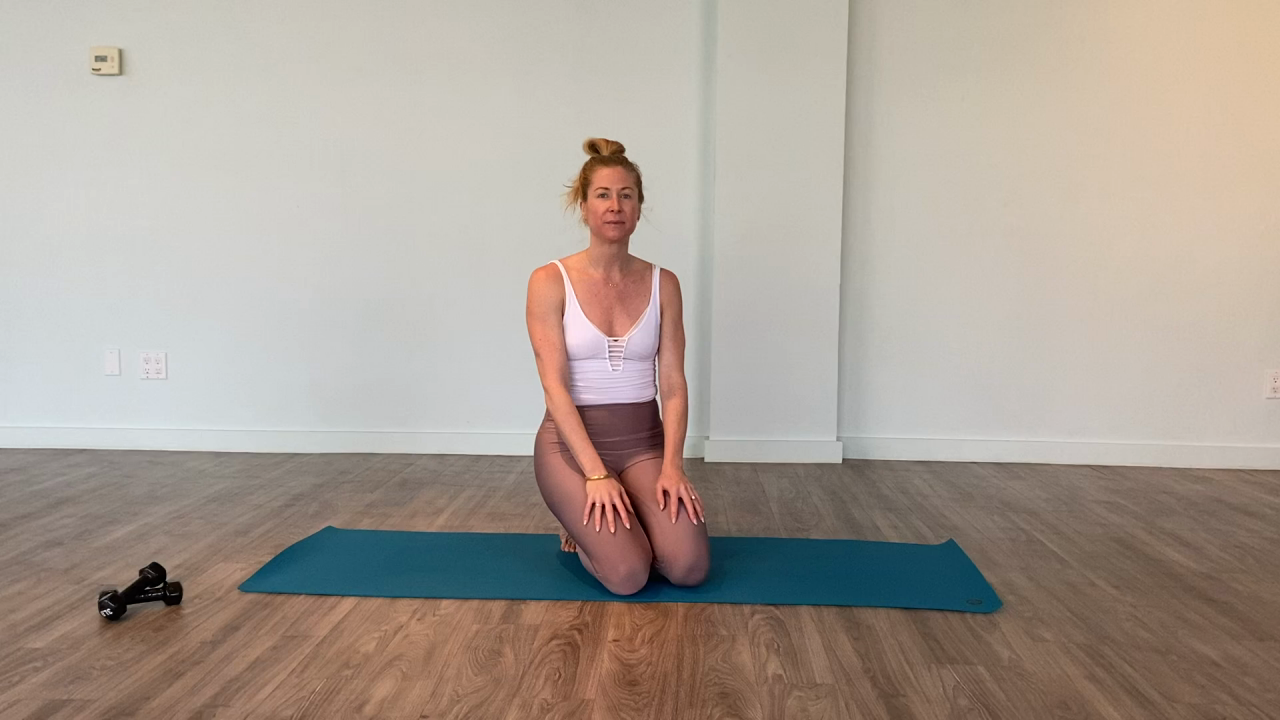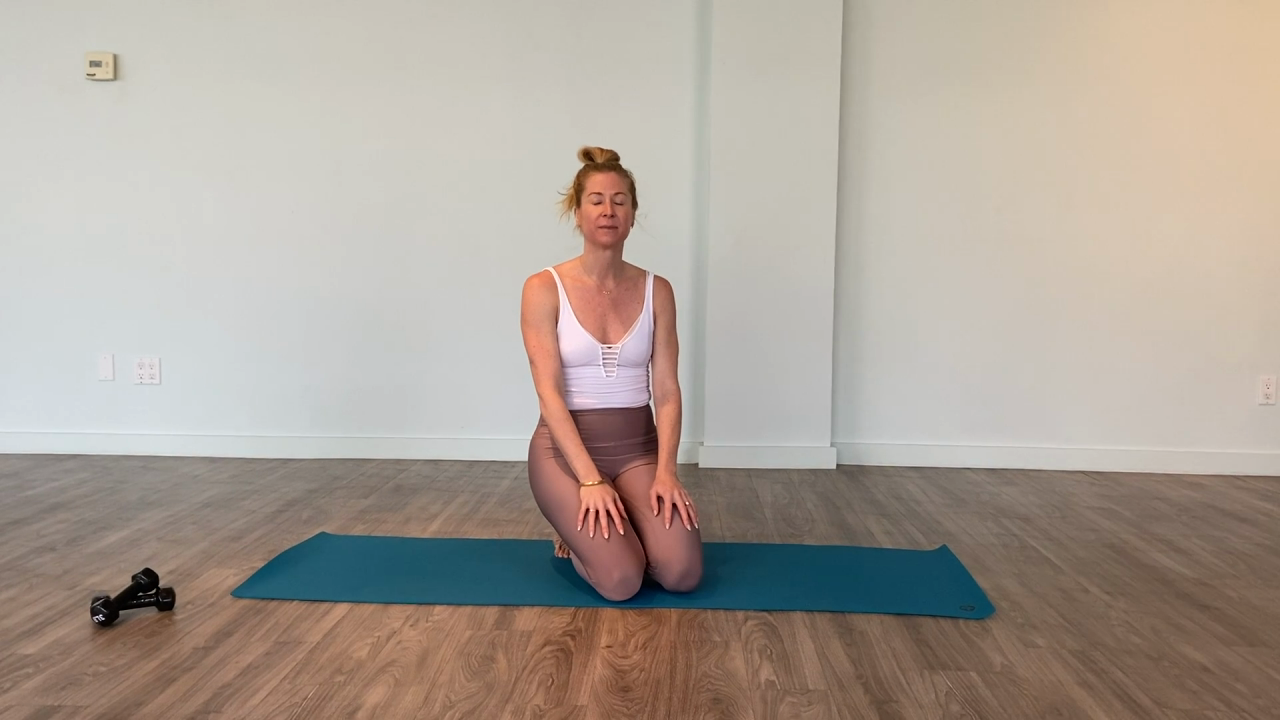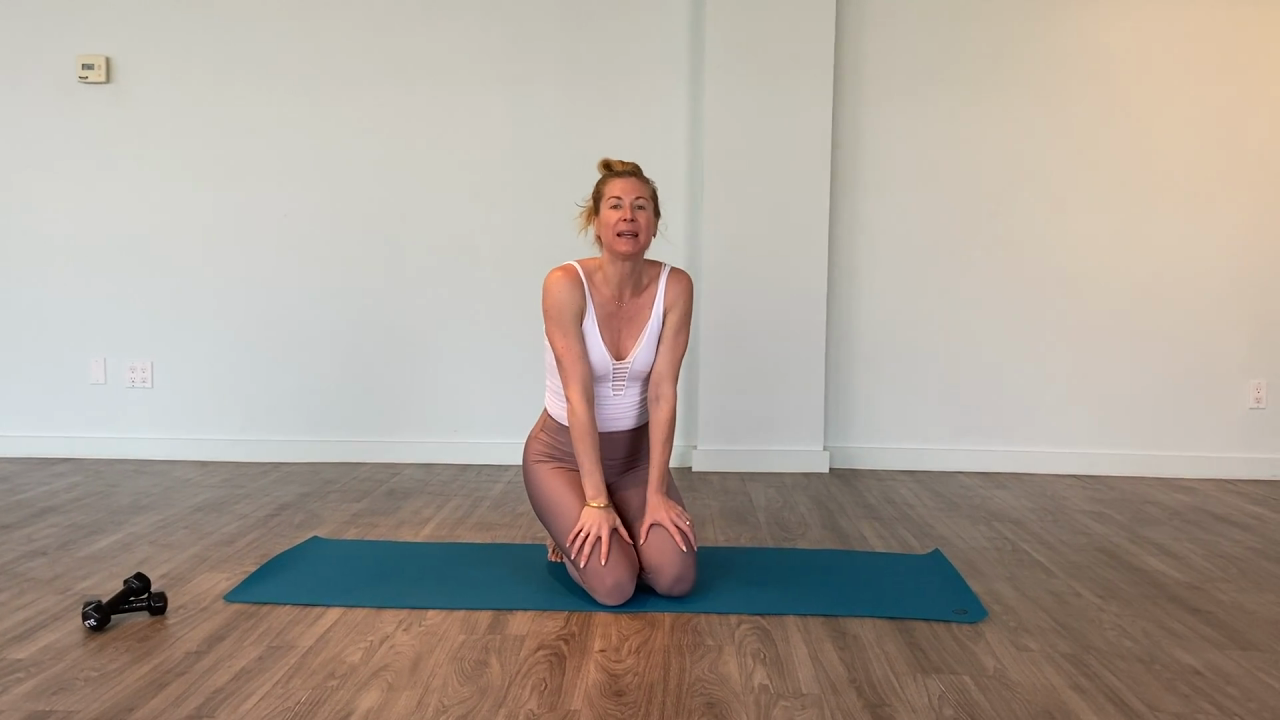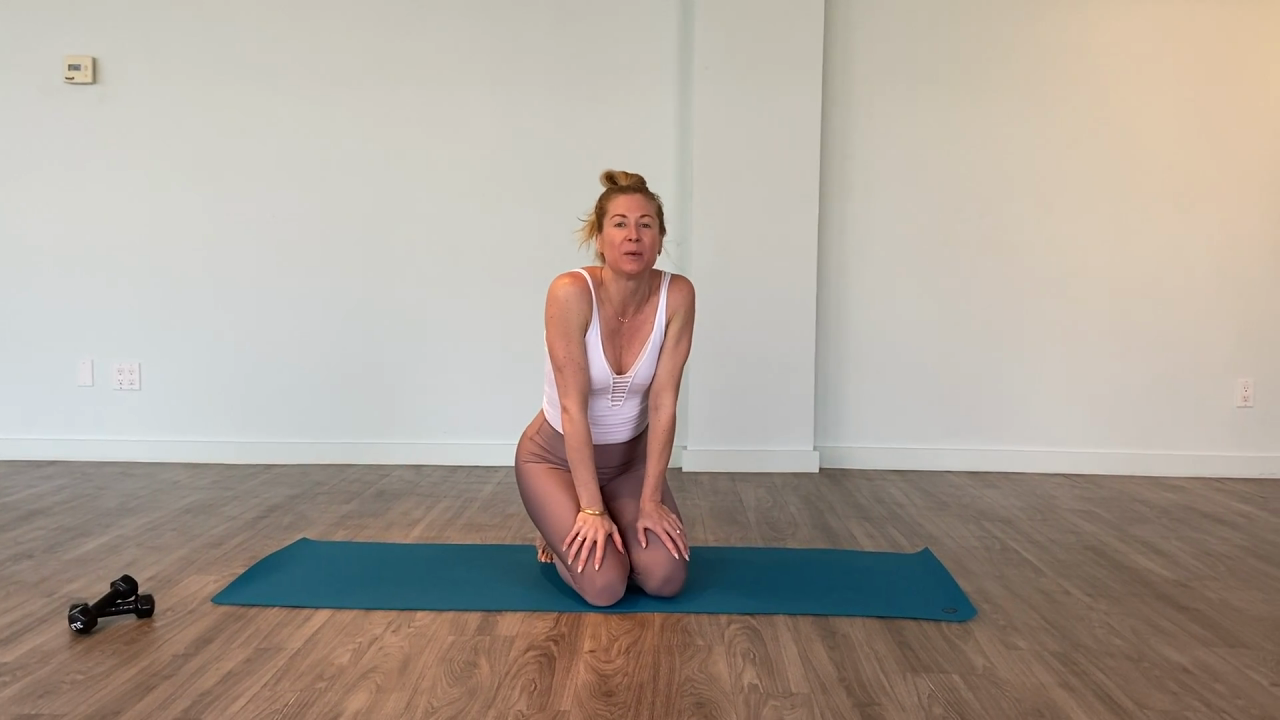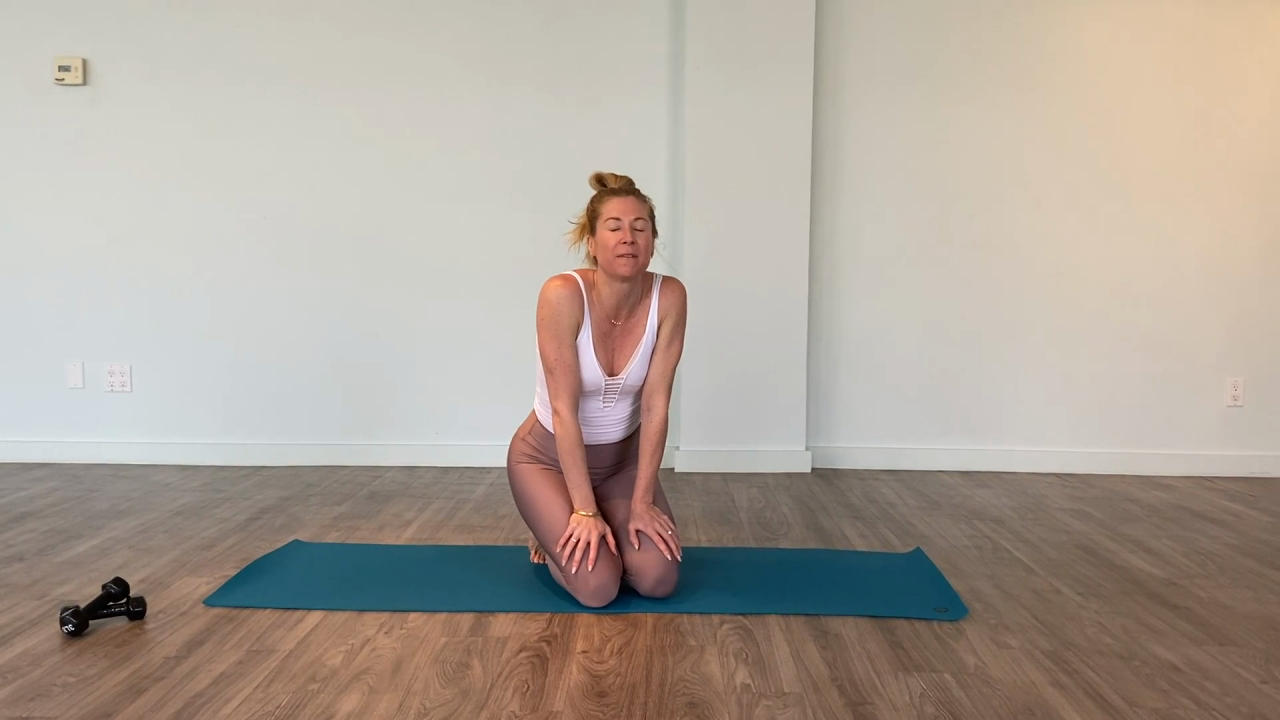
dt=1s
person 1, frame 1
left shoulder: (663, 284)
right shoulder: (550, 282)
left elbow: (673, 384)
right elbow: (555, 387)
left wrist: (672, 465)
right wrist: (595, 473)
left hip: (643, 441)
right hip: (572, 442)
left knee: (688, 567)
right knee: (627, 575)
left ankle: (619, 518)
right ankle: (583, 526)
person 1, frame 2
left shoulder: (656, 291)
right shoulder: (544, 289)
left elbow: (667, 391)
right elbow: (549, 394)
left wrist: (666, 471)
right wrist: (590, 480)
left hip: (637, 447)
right hip: (566, 449)
left knee: (682, 574)
right knee: (621, 581)
left ankle: (621, 524)
right ankle: (576, 532)
person 1, frame 3
left shoulder: (674, 286)
right shoulder: (565, 284)
left elbow: (663, 394)
right elbow: (578, 398)
left wrist: (657, 492)
right wrist: (596, 500)
left hip: (634, 454)
right hip: (562, 455)
left knee: (676, 578)
right knee: (615, 586)
left ankle: (620, 529)
right ankle: (572, 534)
person 1, frame 4
left shoulder: (676, 295)
right shoulder: (571, 292)
left elbow: (663, 404)
right elbow: (573, 407)
left wrist: (651, 499)
right wrist: (592, 508)
left hip: (630, 456)
right hip: (555, 456)
left knee: (666, 579)
right knee: (605, 586)
left ankle: (614, 530)
right ankle: (564, 533)
person 1, frame 5
left shoulder: (669, 297)
right shoulder: (563, 294)
left elbow: (656, 406)
right elbow: (564, 410)
left wrist: (642, 501)
right wrist: (585, 510)
left hip: (622, 456)
right hip: (548, 456)
left knee: (659, 580)
right knee: (597, 587)
left ankle: (605, 532)
right ankle: (556, 536)
